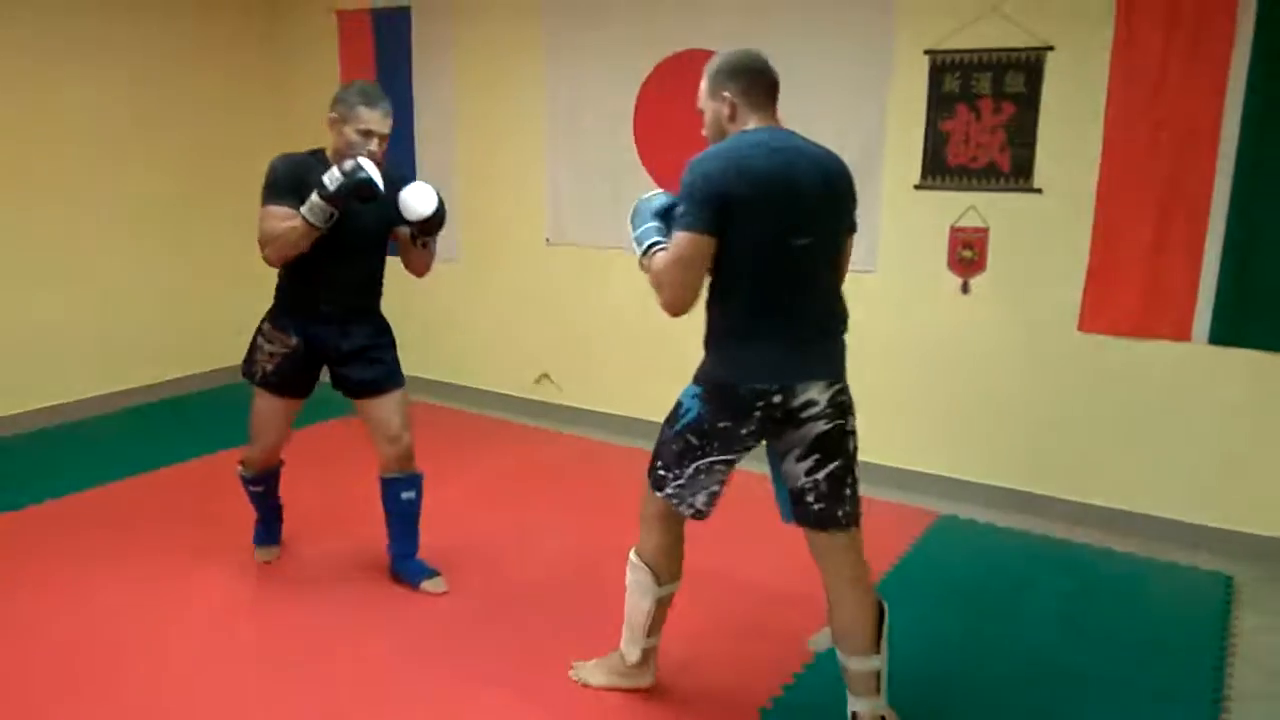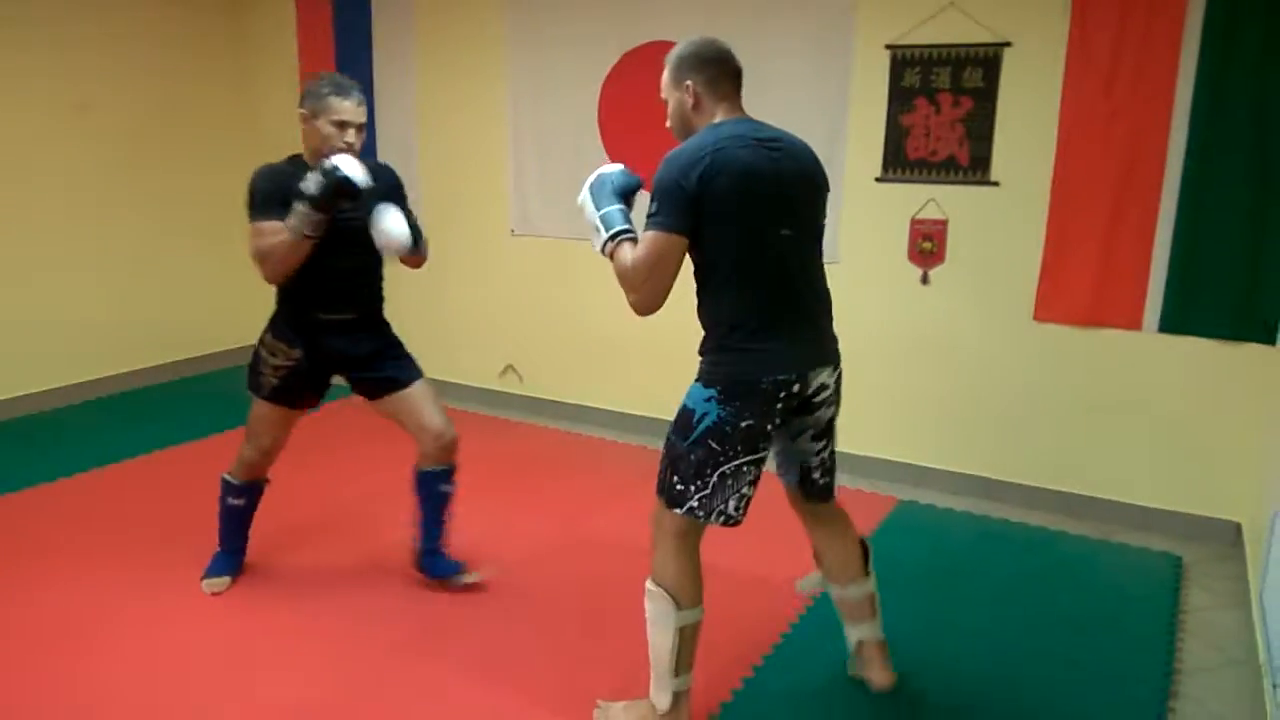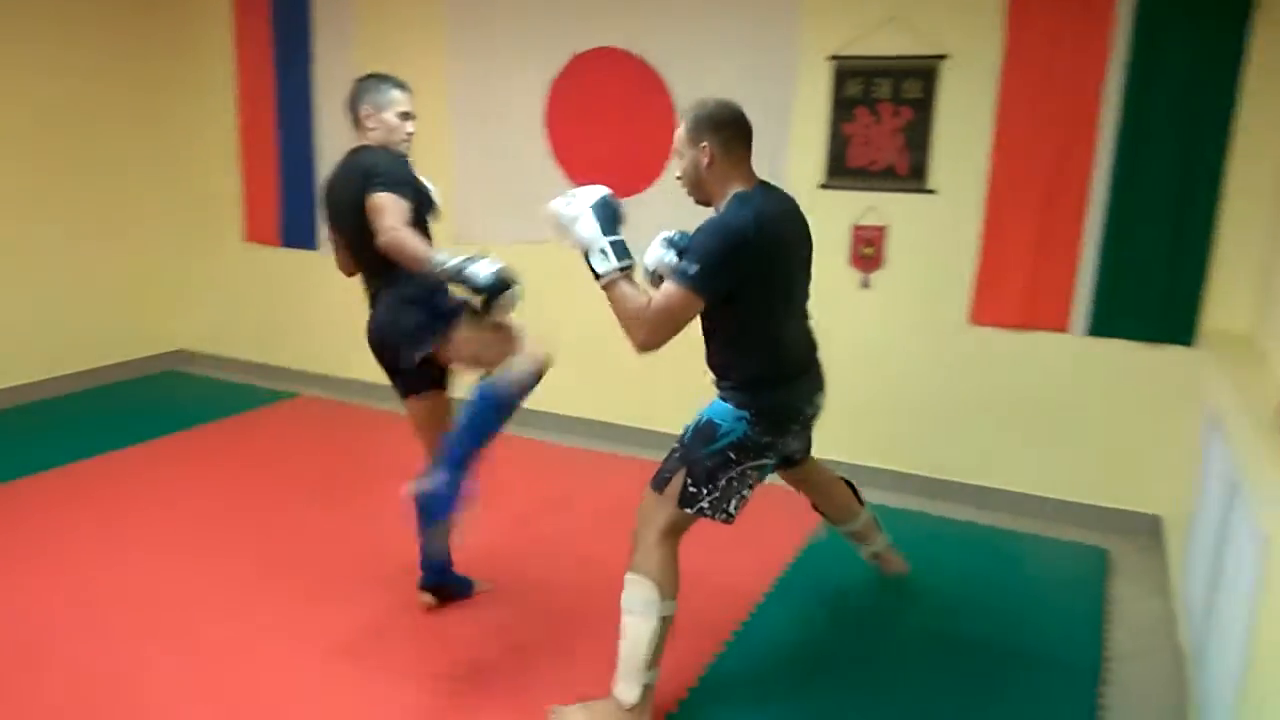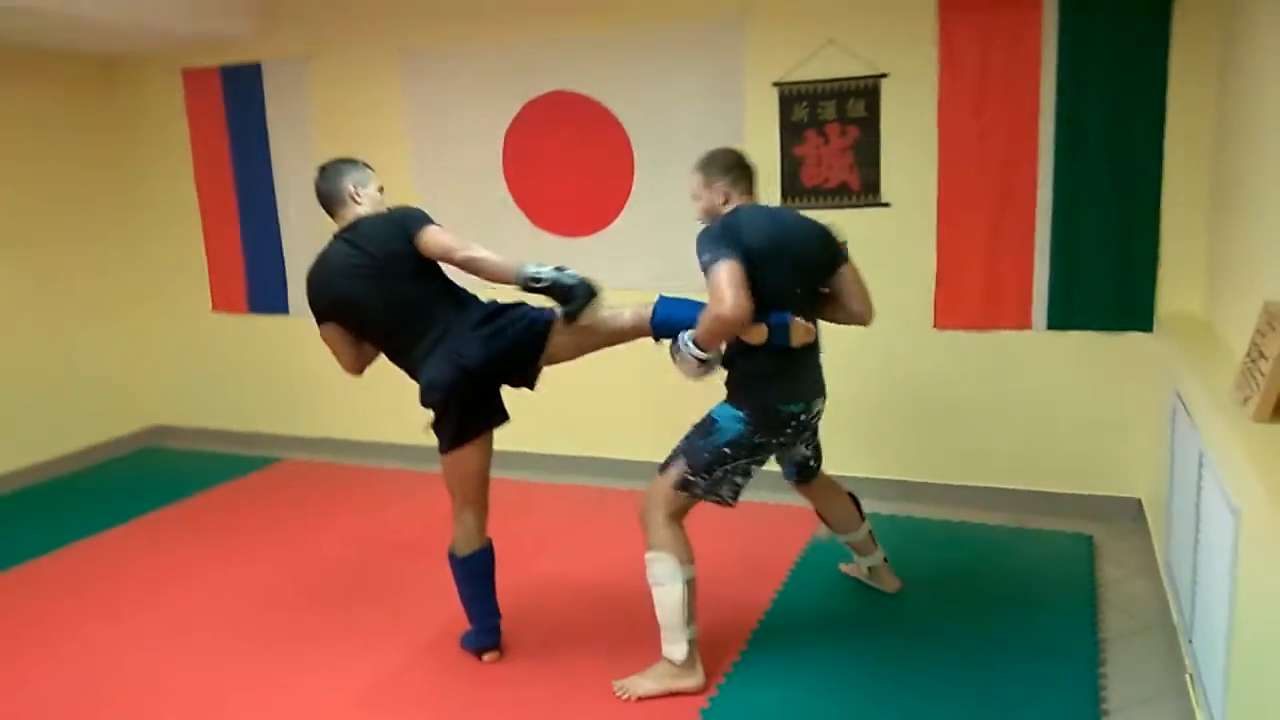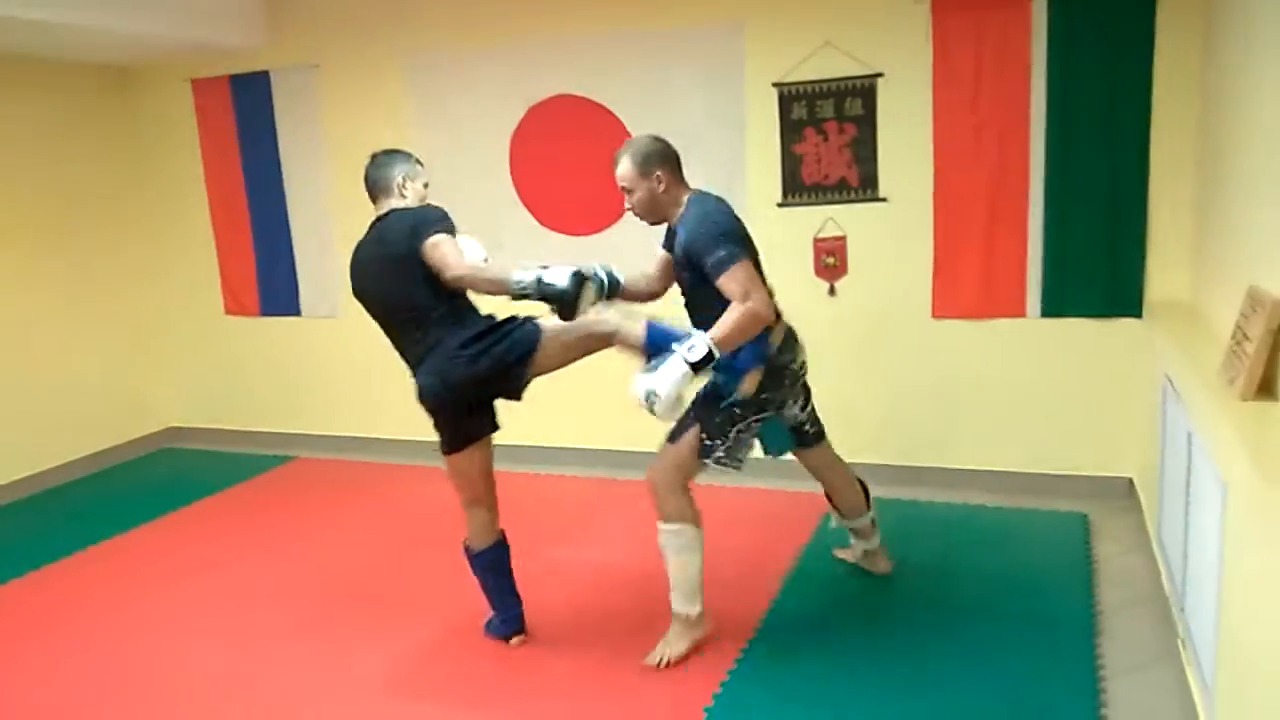
dt=0.4s
person 1, frame 1
left shoulder: (714, 168)
right shoulder: (833, 170)
left elbow: (676, 297)
left wrist: (651, 233)
left hip: (735, 380)
right hip: (819, 380)
left knee: (661, 510)
right knee: (838, 545)
left ankle: (635, 662)
person 1, frame 2
left shoulder: (688, 165)
right shoulder: (801, 157)
left elbow: (644, 294)
left wrist: (609, 217)
left hip: (740, 377)
right hip: (815, 364)
left knee: (672, 531)
right knee: (818, 505)
right ankle: (871, 651)
person 1, frame 3
left shoulder: (725, 230)
right shoulder: (781, 208)
left elbow: (647, 332)
left wrist: (600, 245)
right wrist: (680, 262)
left hip: (753, 404)
right hip: (800, 387)
left knee: (655, 527)
right knee: (805, 468)
right ankle: (882, 551)
person 1, frame 4
left shoulder: (724, 230)
right shoulder: (808, 232)
left elbow: (729, 312)
right elbow: (861, 311)
left wrist: (692, 345)
left hip: (756, 405)
right hip: (801, 395)
left knee: (660, 507)
right knee: (810, 480)
left ankle: (679, 663)
right ankle: (875, 567)
person 1, frame 5
left shoulder: (702, 220)
right shoulder: (687, 219)
left elbow: (757, 305)
right elbow: (656, 282)
left wrist: (690, 357)
right wrist: (606, 284)
left hip: (755, 370)
right hip: (774, 363)
left knee: (665, 475)
right knee: (817, 457)
left ankle: (688, 620)
right ankle: (872, 547)
person 2, frame 1
left shoulder: (389, 185)
right shoulder: (291, 171)
left elbow: (418, 266)
right elbow: (273, 251)
left wrist: (427, 231)
right wrist: (327, 200)
left hip: (363, 329)
right hip: (294, 326)
left knee: (399, 446)
right knee: (263, 450)
left ankle: (405, 558)
right ankle: (268, 524)
person 2, frame 2
left shoulder: (380, 179)
right shoulder: (274, 181)
left elbow: (415, 258)
right elbow: (273, 268)
left wrist: (407, 239)
right wrist: (309, 203)
left hip: (367, 334)
right hip: (300, 336)
left knee: (438, 437)
right knee: (255, 456)
left ankle: (433, 556)
right ankle: (227, 555)
person 2, frame 3
left shoulder: (343, 178)
right shoulder: (385, 164)
left elbow: (349, 264)
right elbow: (394, 236)
right wrist: (465, 270)
left hip: (396, 322)
right hip: (416, 305)
left knee: (443, 452)
right knee: (525, 360)
left ankle: (438, 574)
right ankle: (442, 484)
person 2, frame 4
left shoulder: (320, 278)
right shoulder: (396, 222)
left elbow: (354, 362)
right elbow: (462, 253)
right wrist: (545, 277)
left hip: (444, 377)
right hip: (485, 334)
left knee: (468, 512)
right knee: (629, 316)
left ankle: (484, 633)
right ankle: (765, 325)
person 2, frame 5
left shoulder: (361, 260)
right shoulder: (423, 217)
right elbow: (462, 268)
right wrist: (541, 282)
left hip: (438, 379)
right hip: (480, 348)
left knee: (478, 507)
right knee: (610, 325)
left ankle: (508, 618)
